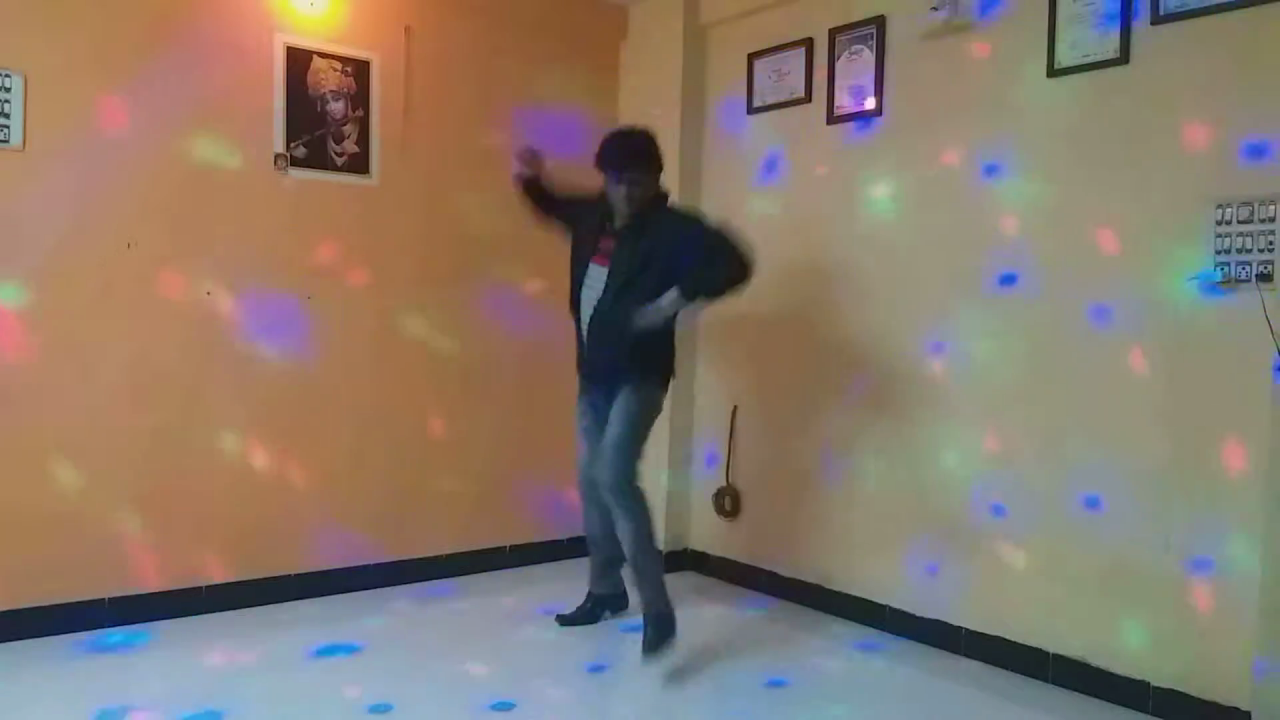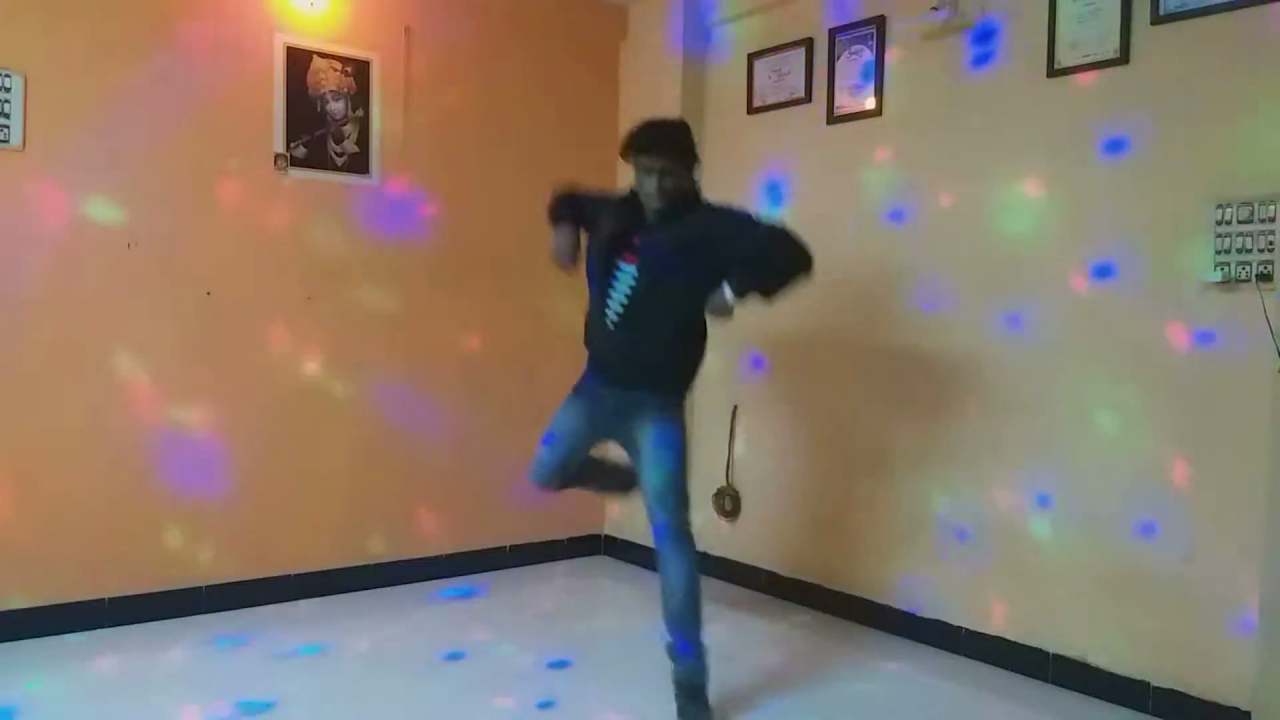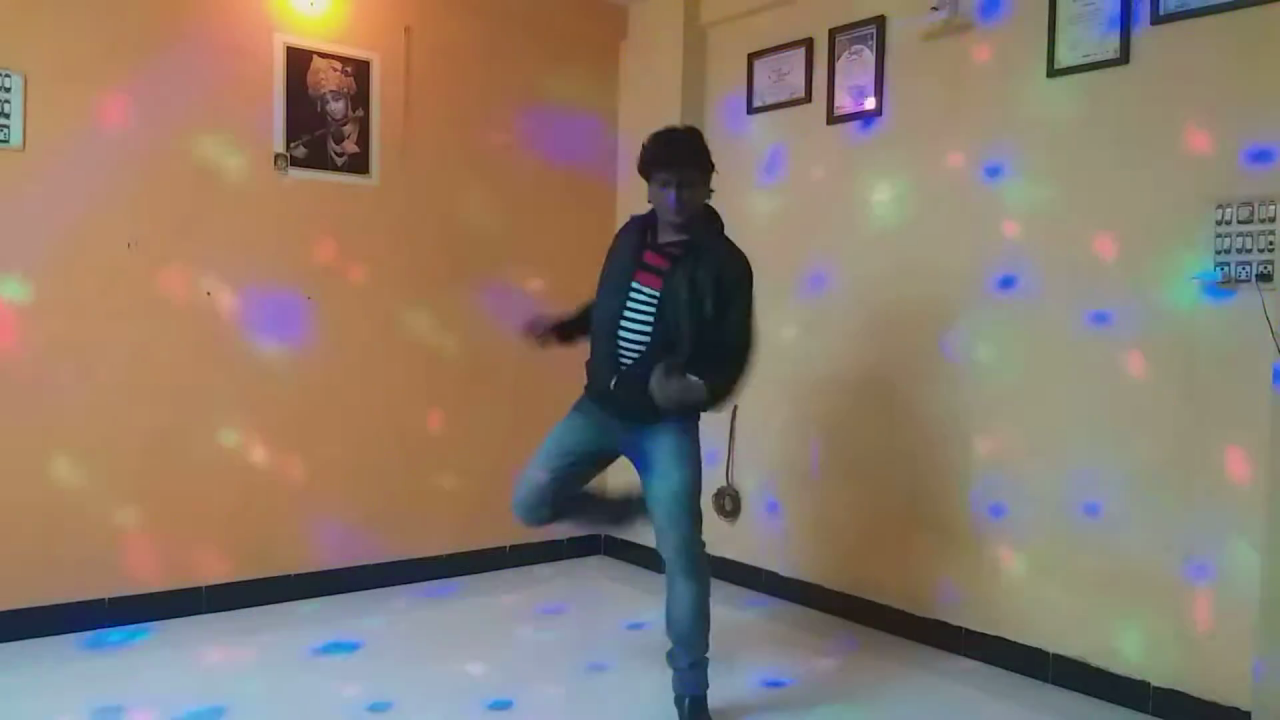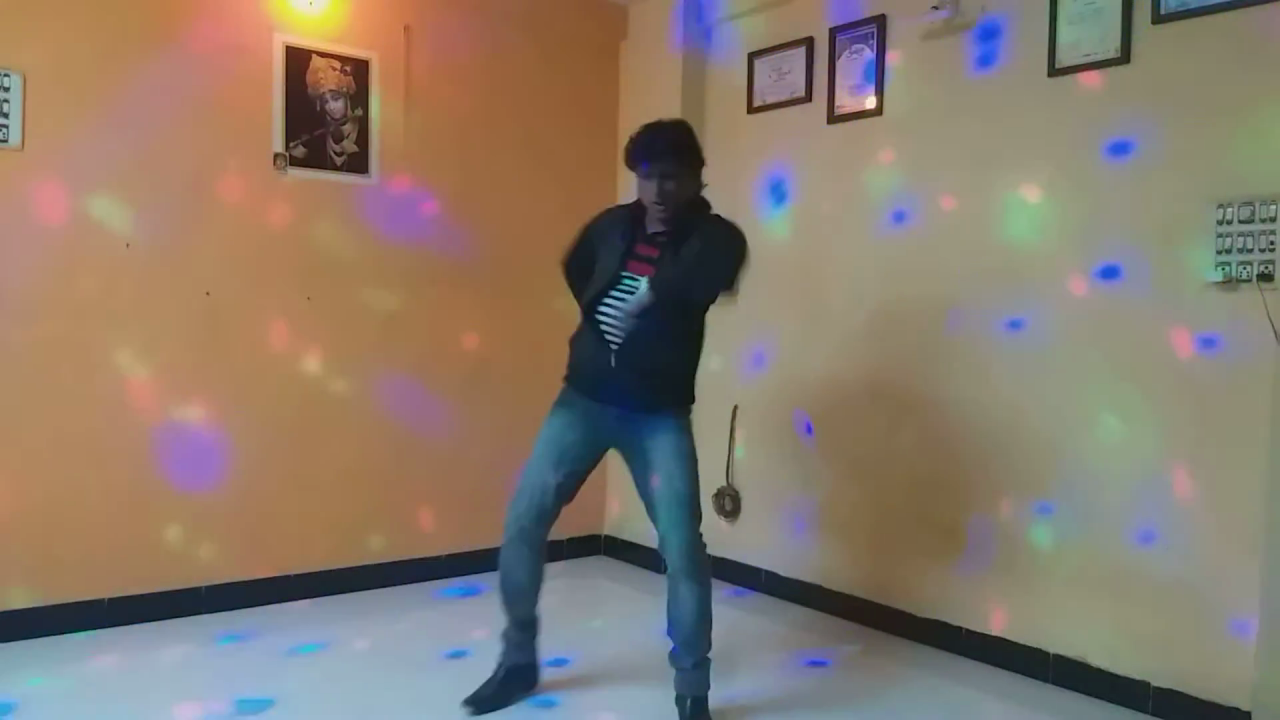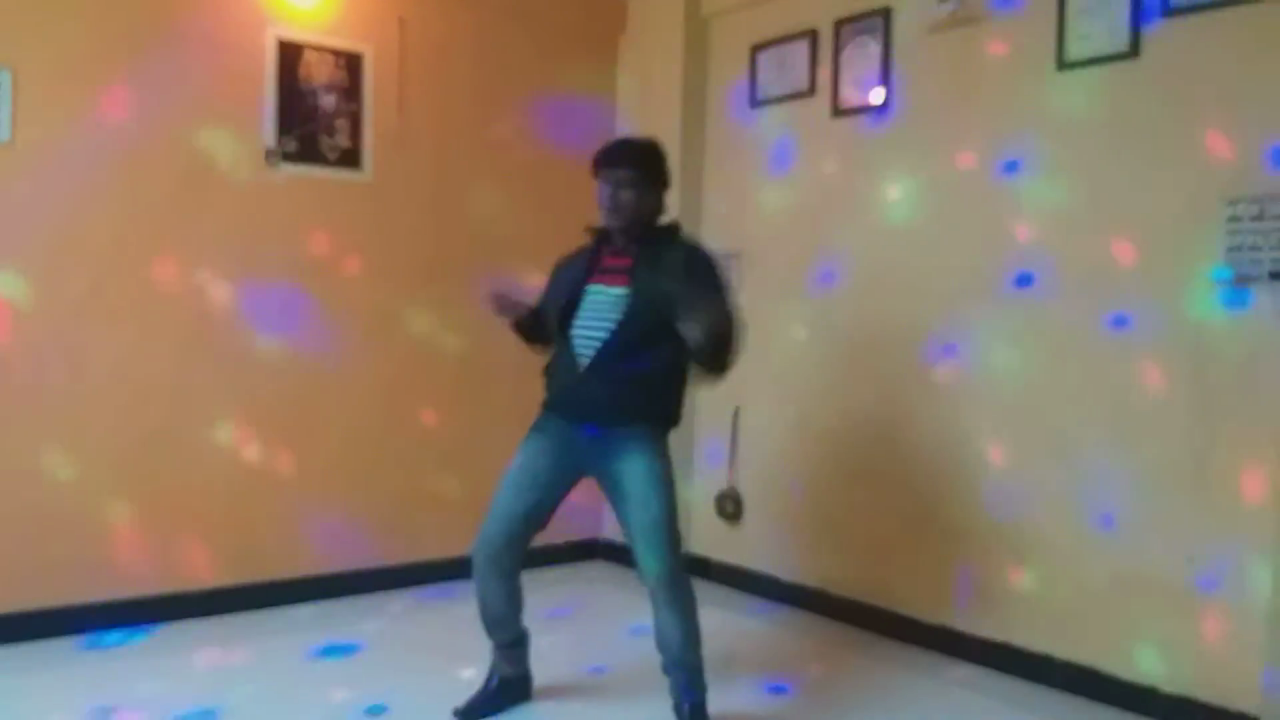
dt=0.2s
person 1, frame 1
left shoulder: (676, 227)
right shoulder: (598, 214)
left elbow: (731, 265)
right elbow: (555, 207)
left wrist: (679, 296)
right wrist: (530, 178)
left hip: (635, 380)
right hip: (594, 377)
left knee: (612, 478)
right knee: (589, 482)
left ankle: (656, 608)
right ankle: (605, 591)
person 1, frame 2
left shoulder: (709, 227)
right shoulder: (621, 213)
left elbow: (792, 257)
right elbow: (572, 203)
left wrist: (739, 286)
right wrist: (565, 227)
left hip: (654, 399)
right hip: (597, 387)
left knee: (668, 528)
right knee: (546, 474)
right ankle: (629, 479)
person 1, frame 3
left shoulder: (724, 264)
right shoulder: (632, 235)
left elbow: (729, 360)
left wrist: (696, 386)
right wrist: (560, 328)
left hip: (667, 421)
right hip: (599, 406)
left knee: (681, 551)
right knee: (532, 504)
right ankle: (631, 507)
person 1, frame 4
left shoulder: (715, 239)
right shoulder: (612, 226)
left elbow: (711, 280)
right elbow: (576, 267)
left wrist: (651, 295)
left hip: (658, 414)
right hip: (584, 401)
left knee: (683, 550)
right knee: (523, 524)
right ankle: (518, 661)
person 1, frame 5
left shoulder: (682, 262)
right shoulder: (581, 262)
left elbow: (714, 359)
right elbow: (547, 333)
left wrist: (705, 335)
right wrist: (522, 317)
left hip: (632, 435)
right hip: (559, 425)
left knee: (661, 568)
right knee: (493, 550)
right ankle: (509, 672)
